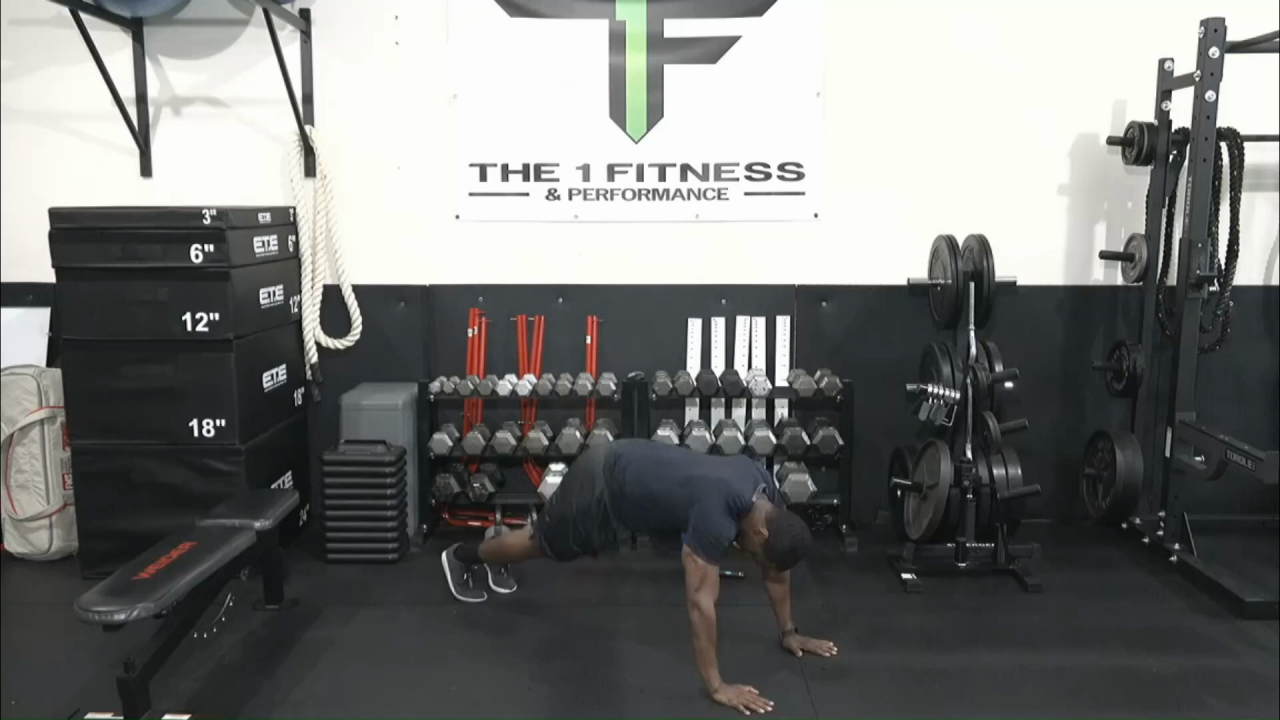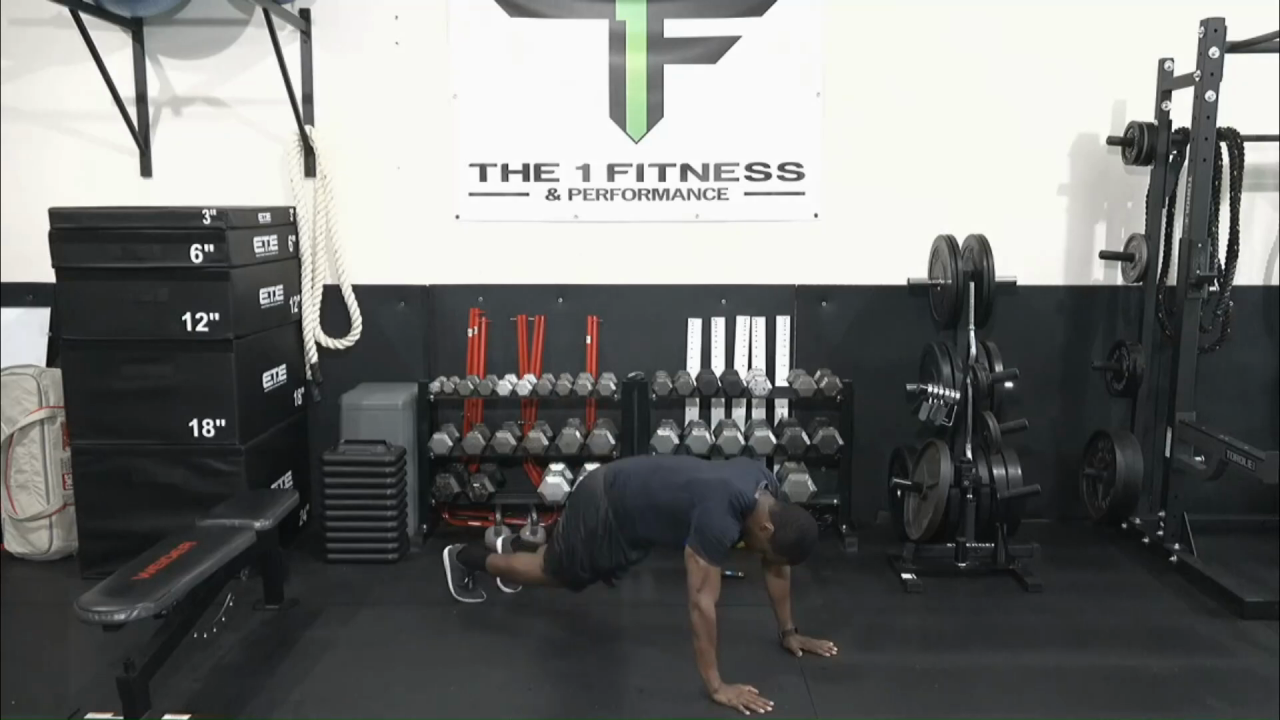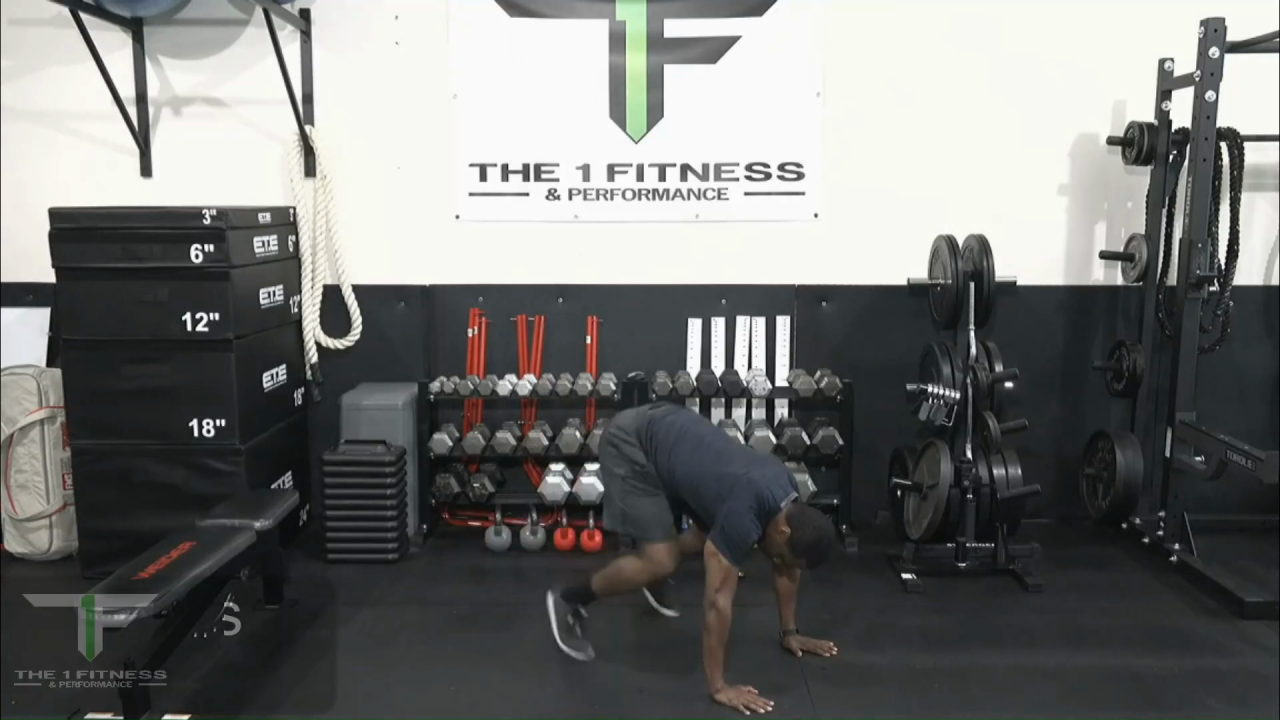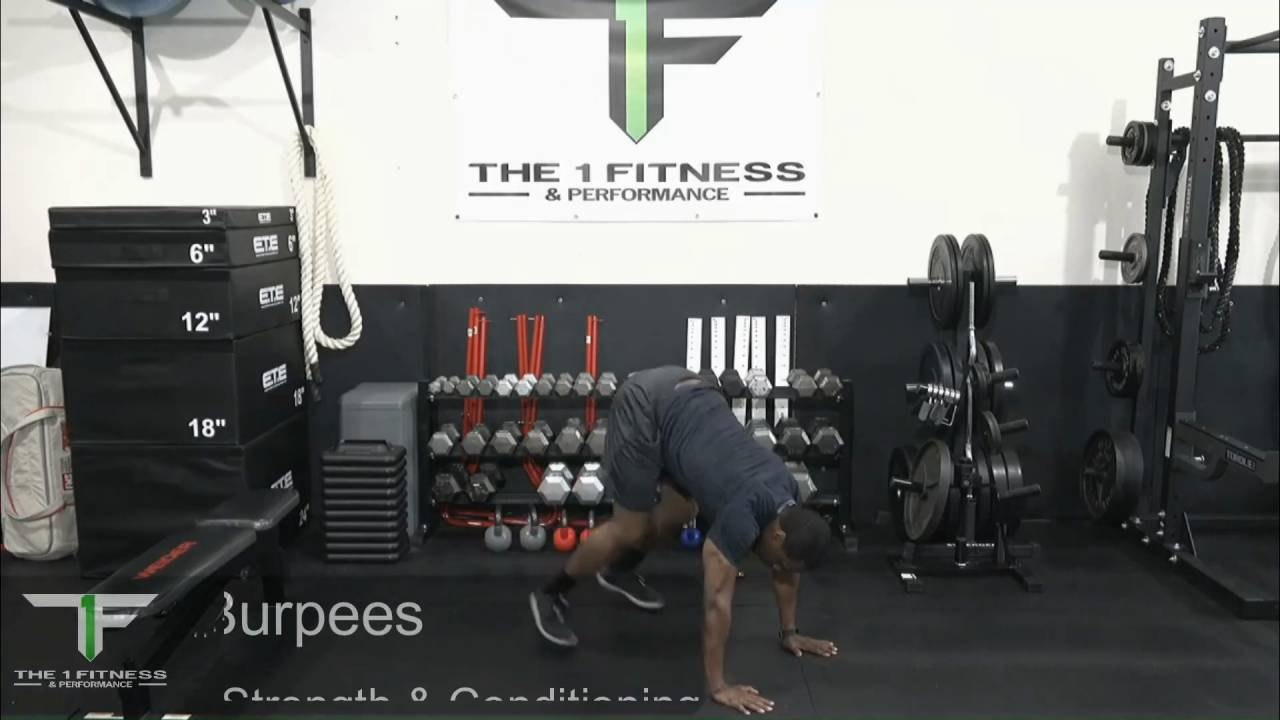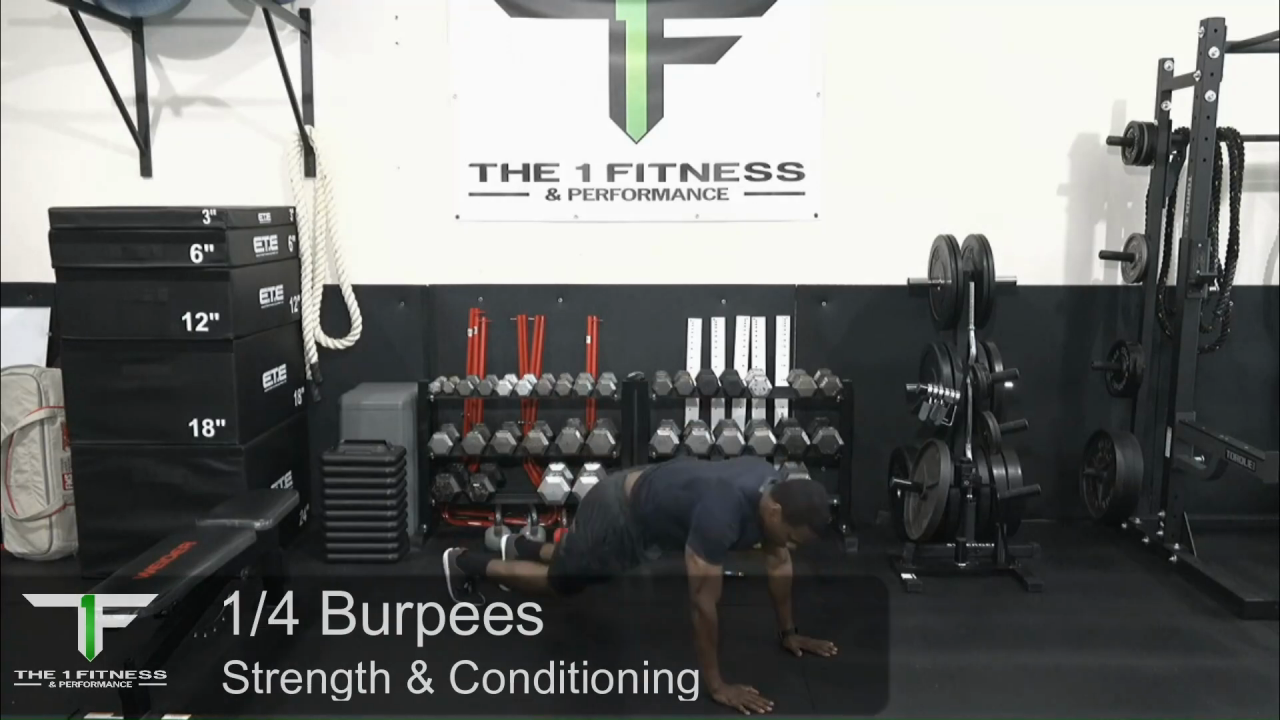
dt=0.4s
person 1, frame 1
left shoulder: (765, 490)
right shoulder: (717, 516)
left elbow: (775, 569)
right elbow: (701, 600)
left wrist: (789, 633)
right wrist: (717, 687)
left hip: (628, 463)
right hip: (603, 479)
left knee: (555, 540)
right knee: (544, 542)
left ankle: (495, 556)
right ankle: (462, 556)
person 1, frame 2
left shoulder: (766, 491)
right shoulder: (721, 517)
left elbow: (774, 566)
right elbow: (701, 601)
left wrist: (789, 632)
right wrist: (718, 687)
left hip: (629, 487)
right hip: (606, 504)
left knee: (570, 562)
right knee: (557, 573)
left ankle: (516, 546)
right ankle: (464, 559)
person 1, frame 3
left shoulder: (788, 500)
right shoulder: (744, 513)
left elbow: (785, 568)
right elbow: (719, 599)
left wrist: (790, 633)
right wrist: (719, 687)
left hip: (665, 426)
right hip: (633, 440)
left knee: (715, 537)
right knee: (660, 563)
right ankle: (569, 601)
person 1, frame 4
left shoulder: (790, 502)
right shoulder: (746, 514)
left elbow: (786, 573)
right elbow: (718, 600)
left wrist: (790, 632)
right wrist: (717, 685)
left hip: (681, 390)
right hip: (648, 401)
left knee: (681, 510)
right knee: (632, 525)
left ankle: (619, 572)
right ankle: (552, 593)
person 1, frame 5
left shoulder: (772, 485)
right shoulder: (722, 515)
left elbow: (778, 562)
right elbow: (703, 602)
left wrist: (789, 632)
right wrist: (717, 686)
left hip: (638, 497)
right hip: (619, 513)
left knee: (576, 561)
right knee: (560, 583)
left ankle: (523, 547)
right ankle: (466, 563)
